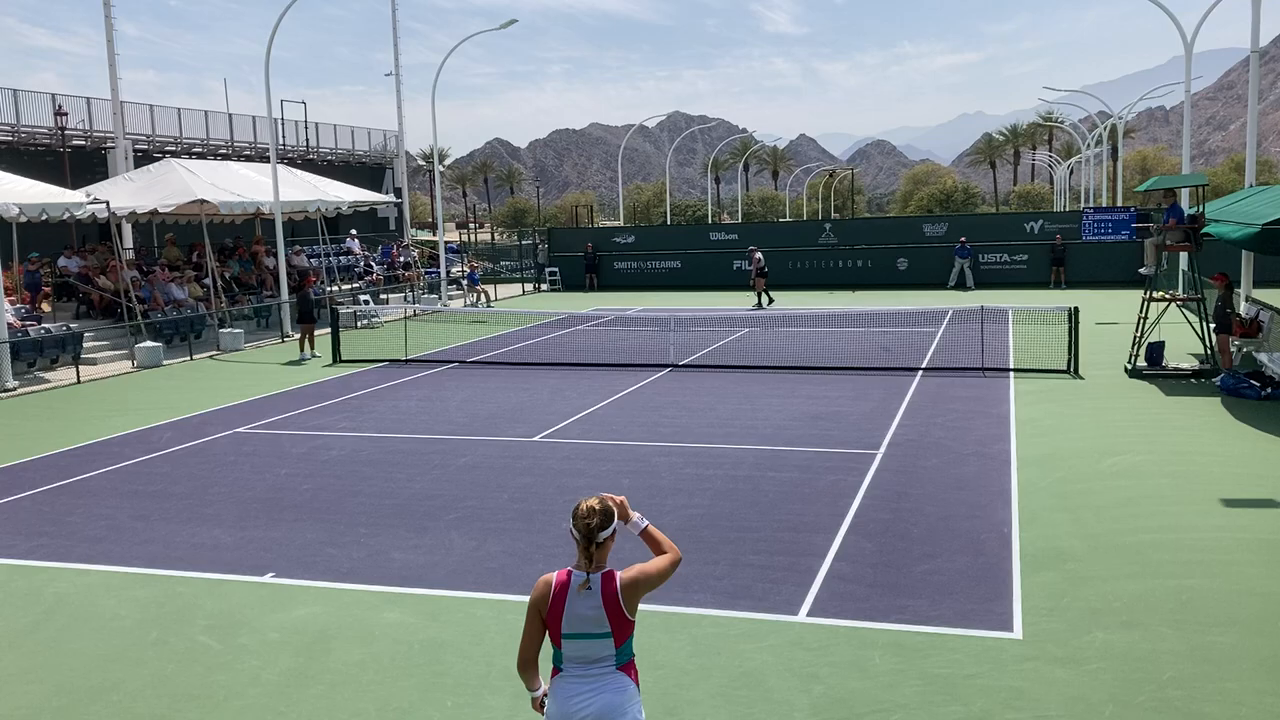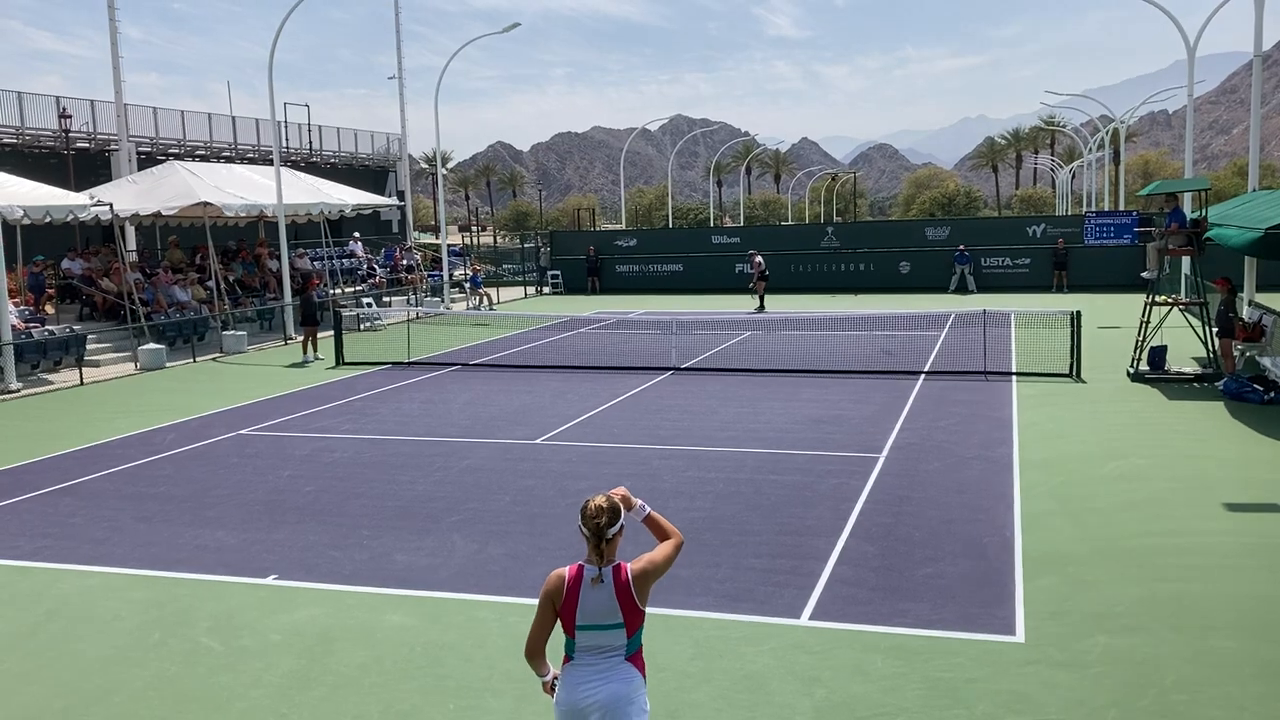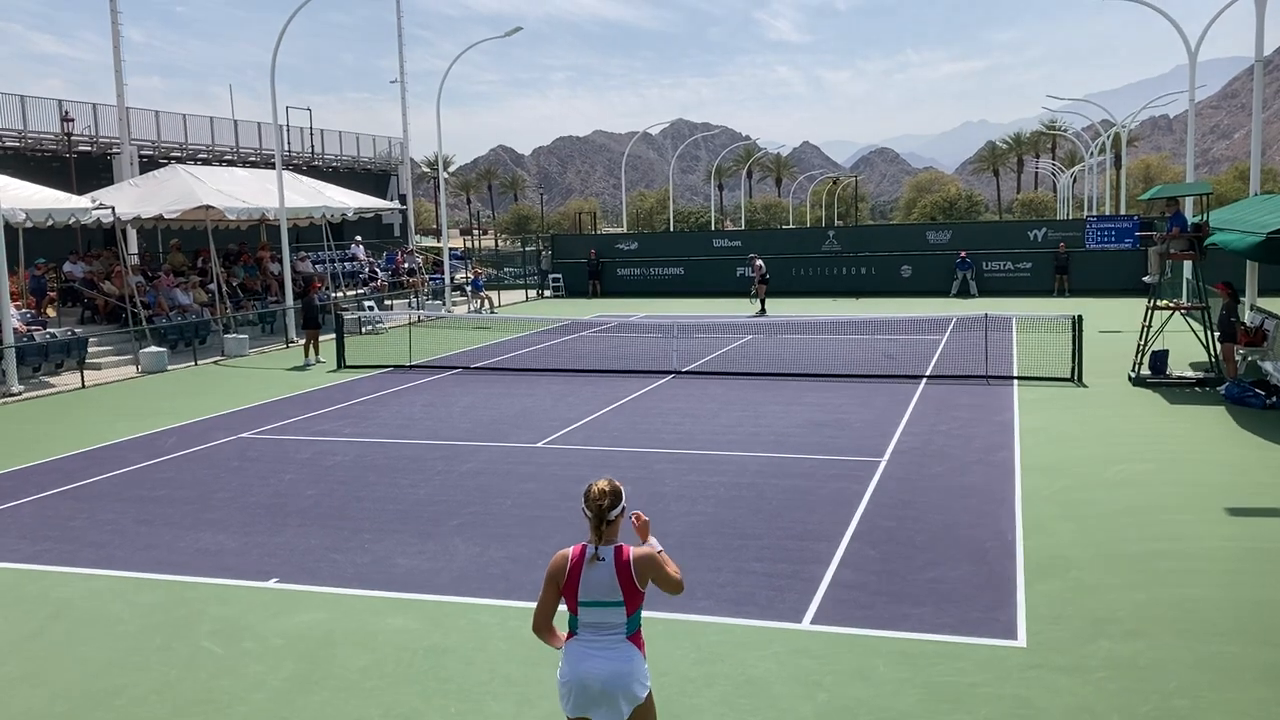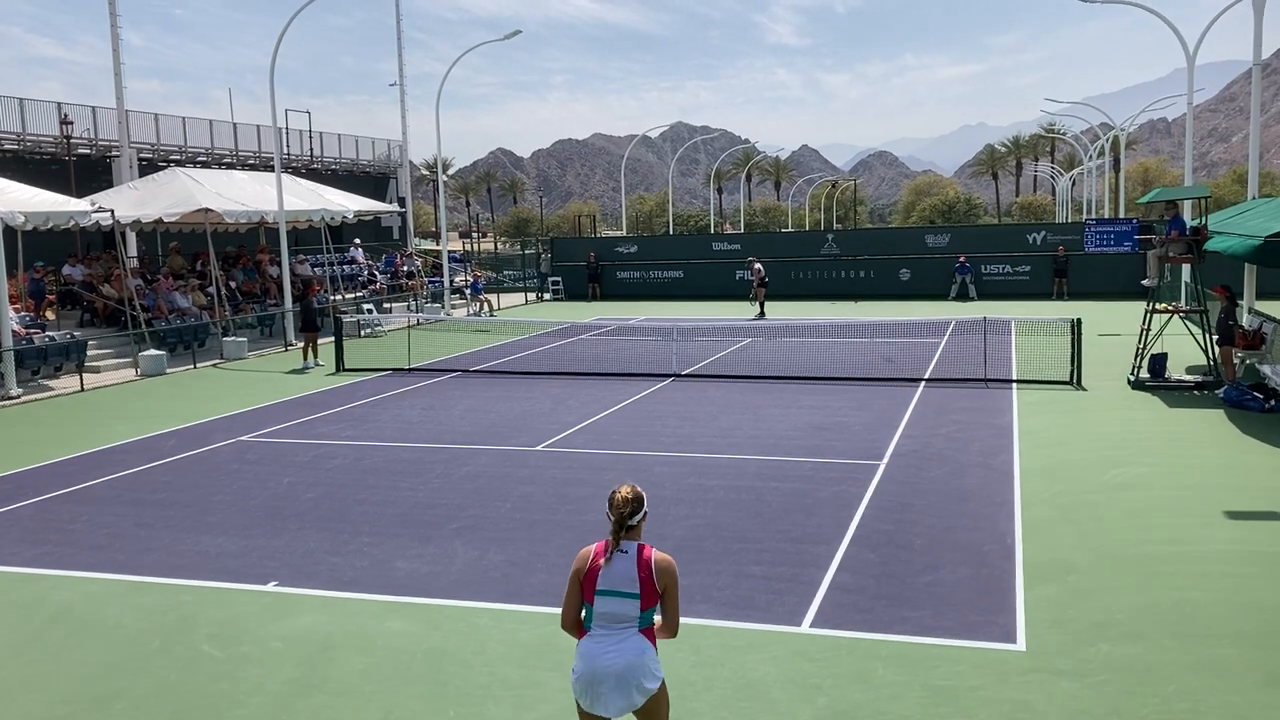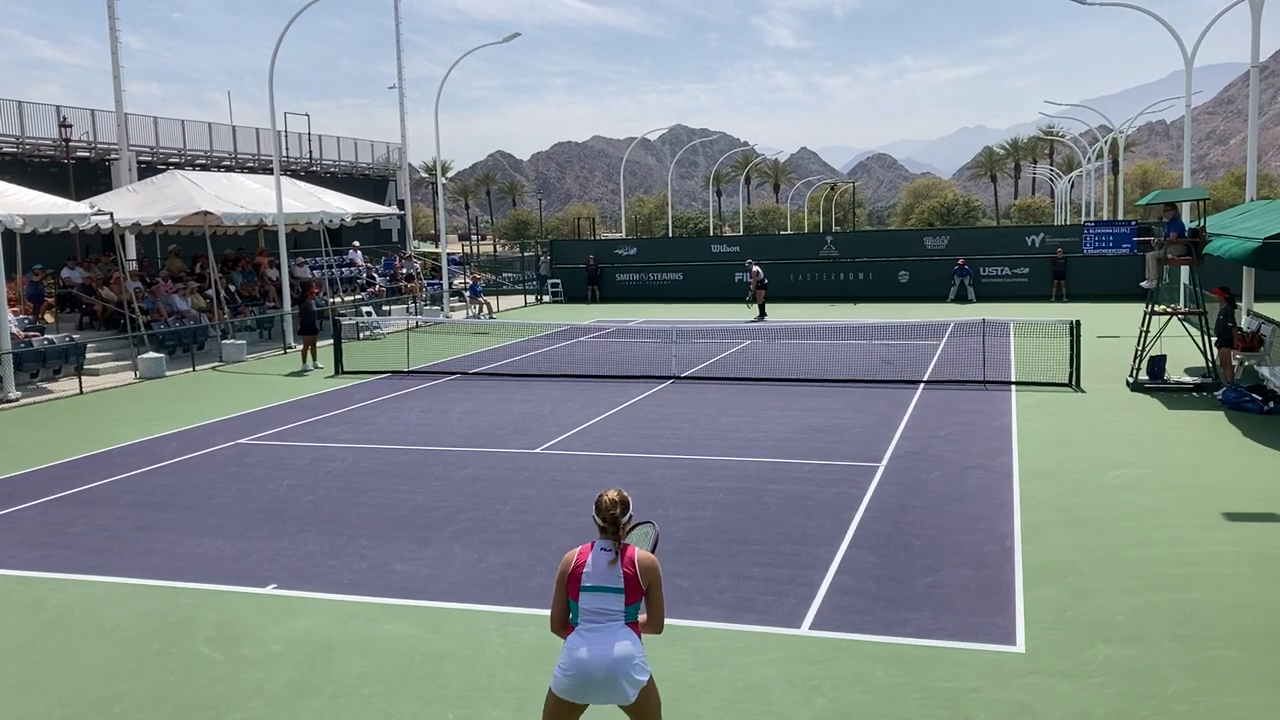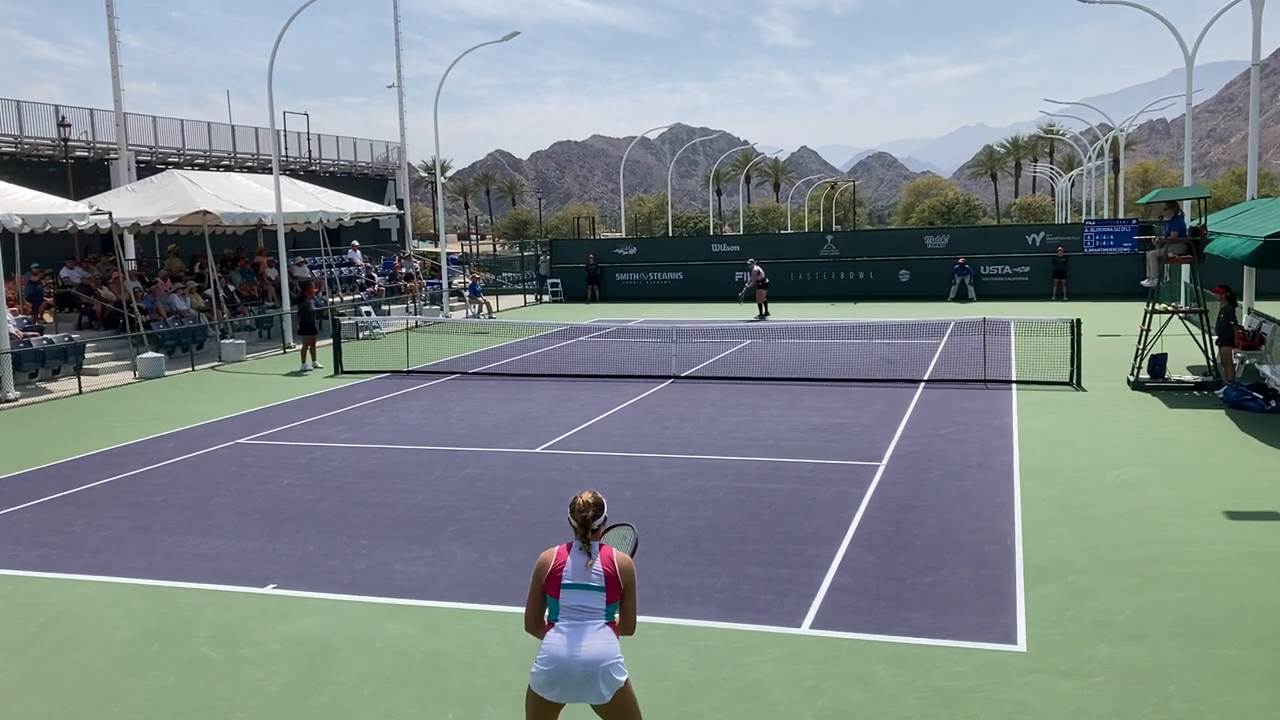
dt=0.3s
person 1, frame 1
left shoulder: (547, 588)
right shoulder: (628, 584)
left elbow: (526, 663)
right elbow: (673, 555)
left wrist: (536, 691)
right wrist: (632, 518)
person 1, frame 2
left shoulder: (559, 581)
right shoulder: (638, 576)
left elbow: (533, 652)
right elbow: (675, 539)
left wrist: (546, 675)
right wrist: (635, 506)
left hip: (573, 698)
right hip: (622, 700)
person 1, frame 3
left shoulder: (563, 561)
right shoulder: (642, 559)
left elbow: (540, 626)
right elbow: (677, 585)
right wrist: (649, 540)
left hip: (577, 672)
right hip: (625, 675)
person 1, frame 4
left shoulder: (587, 557)
right shoulder: (662, 564)
left elbow: (568, 623)
right elbow: (671, 629)
left hip: (590, 665)
right hip: (638, 665)
person 1, frame 5
left shoulder: (571, 559)
right shoulder: (645, 562)
left elbow: (557, 625)
right elbow: (656, 625)
left hip: (576, 663)
right hip: (626, 662)
person 1, frame 6
left shoulder: (548, 559)
right shoulder: (622, 562)
left elbow: (531, 624)
right elbow: (627, 627)
left hip: (553, 658)
right hip: (603, 660)
